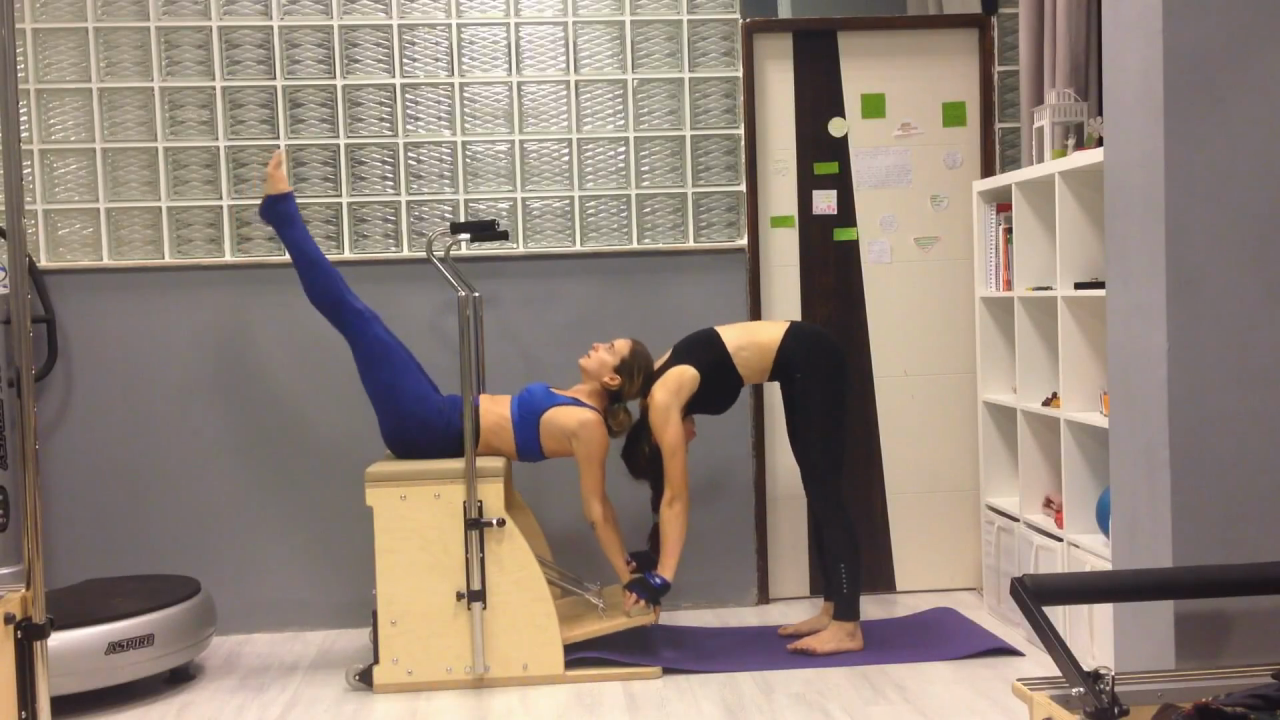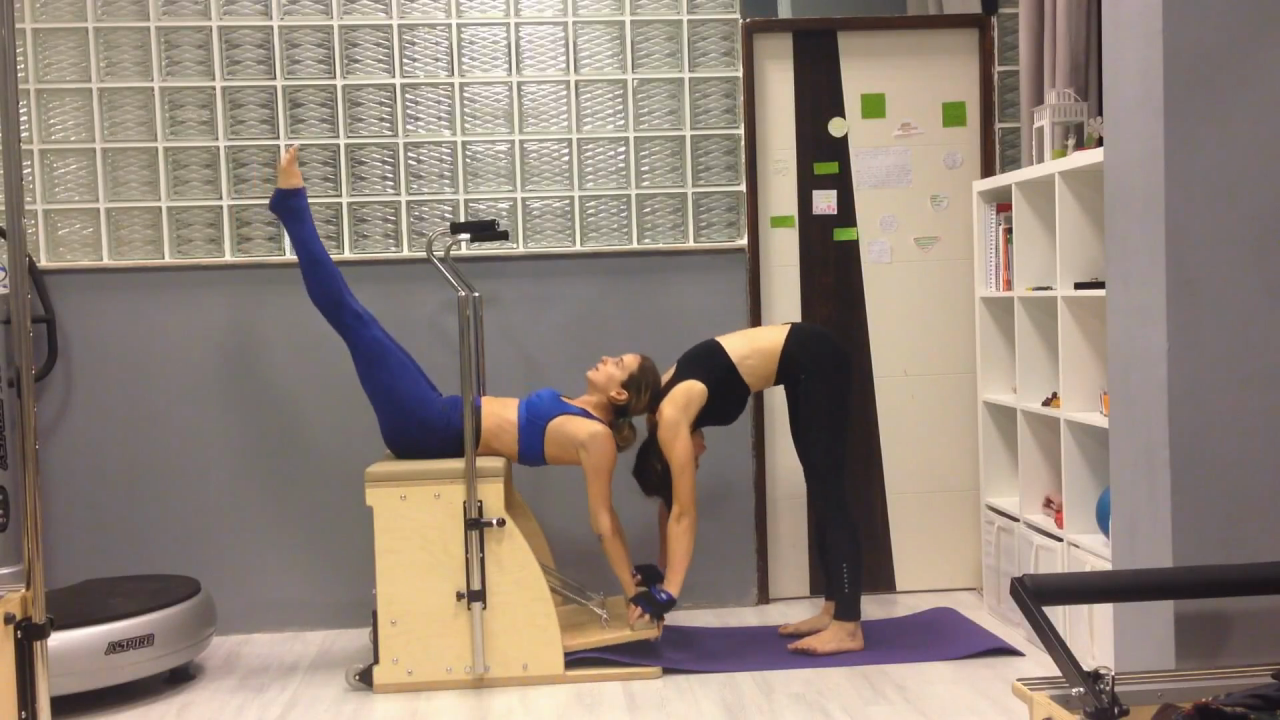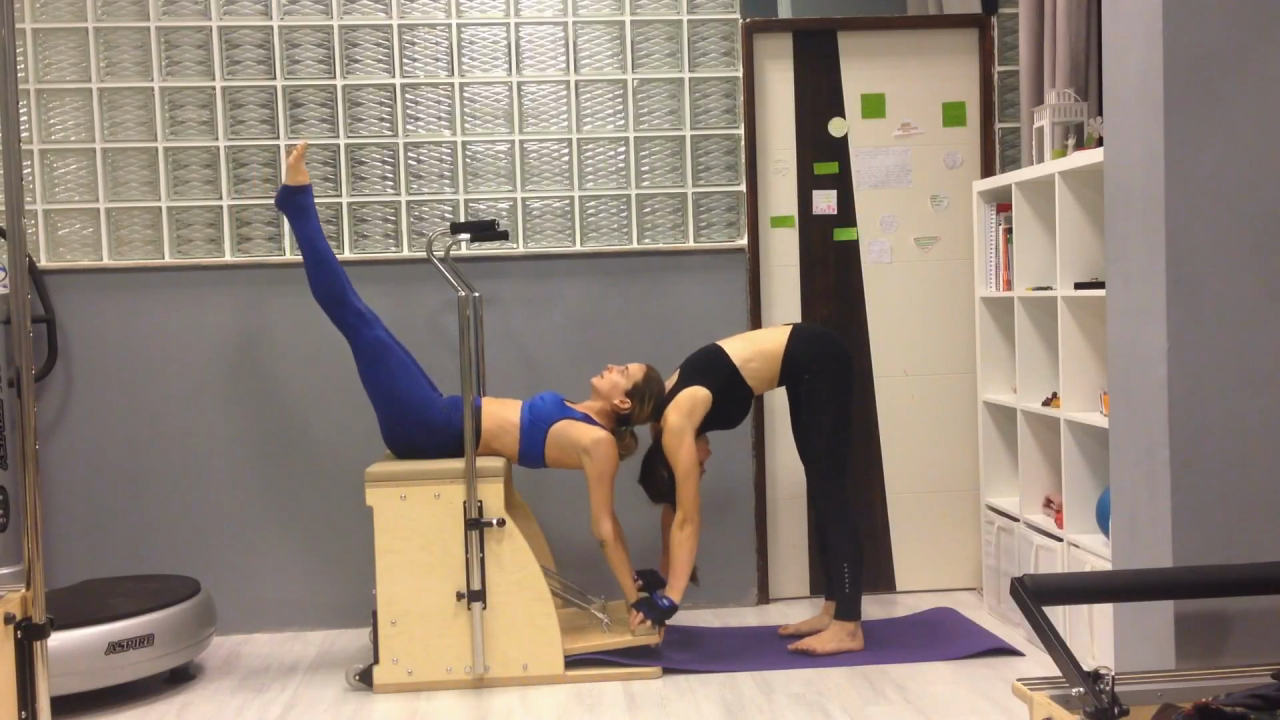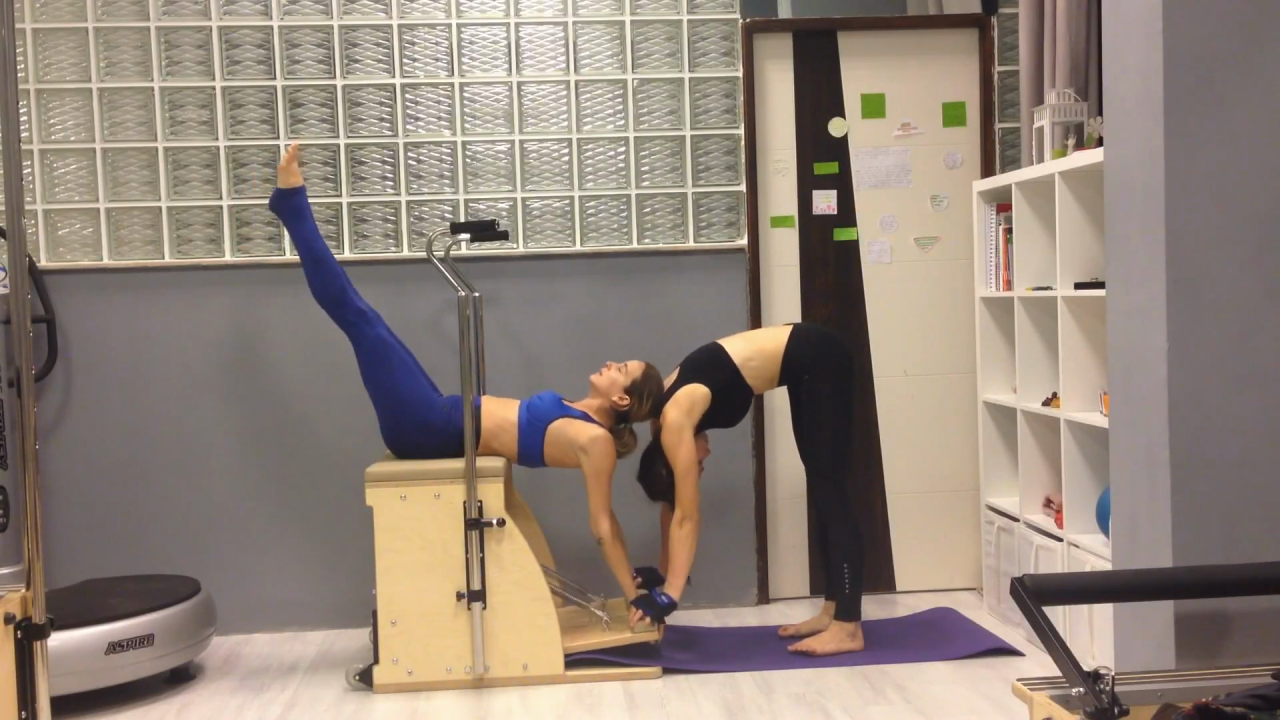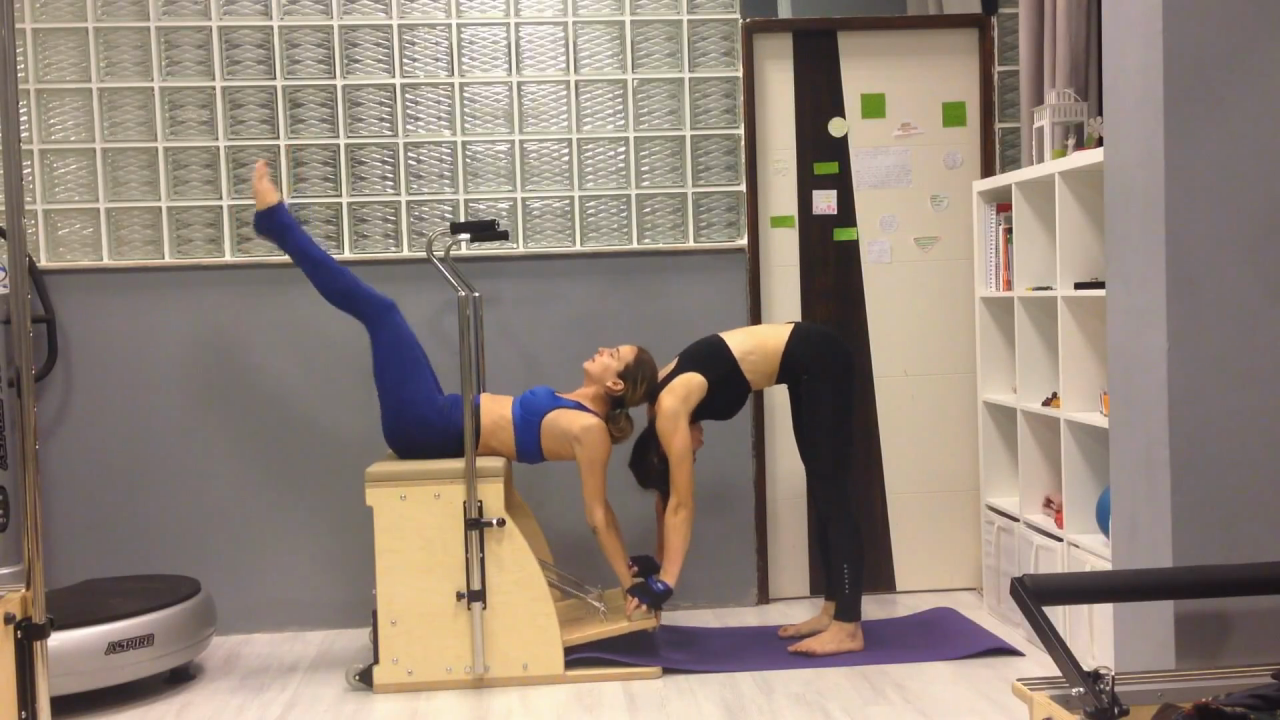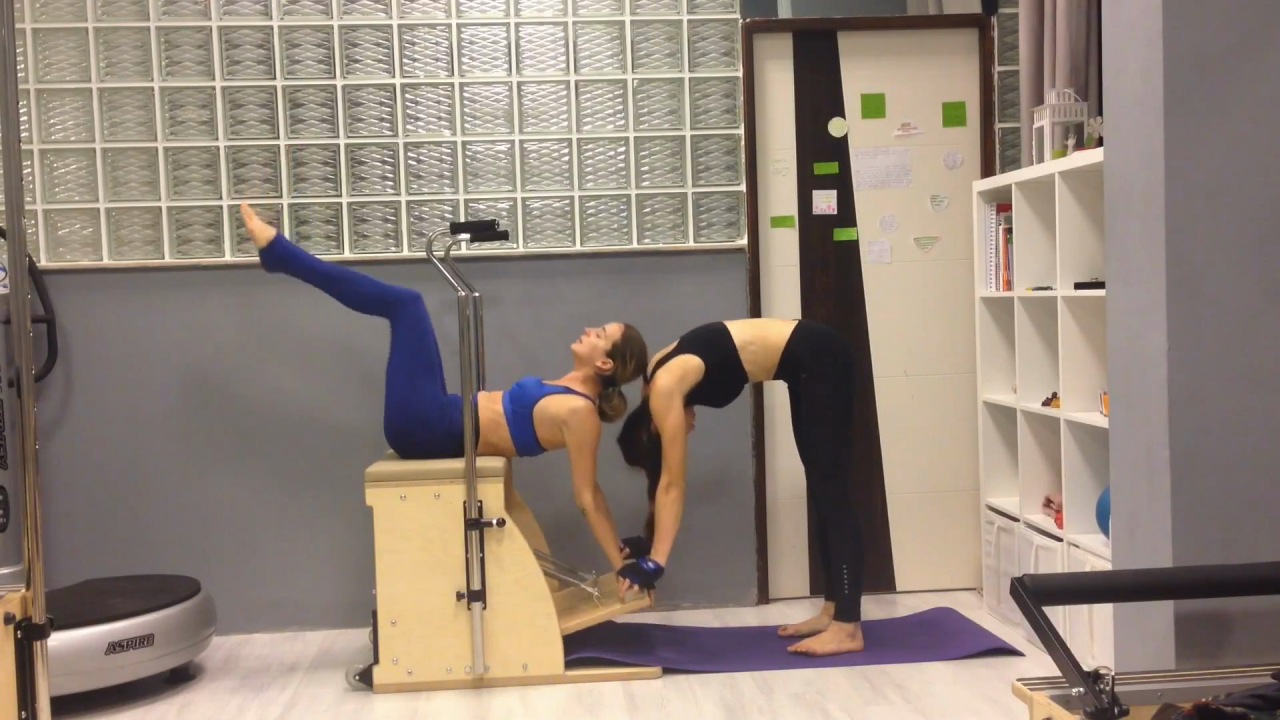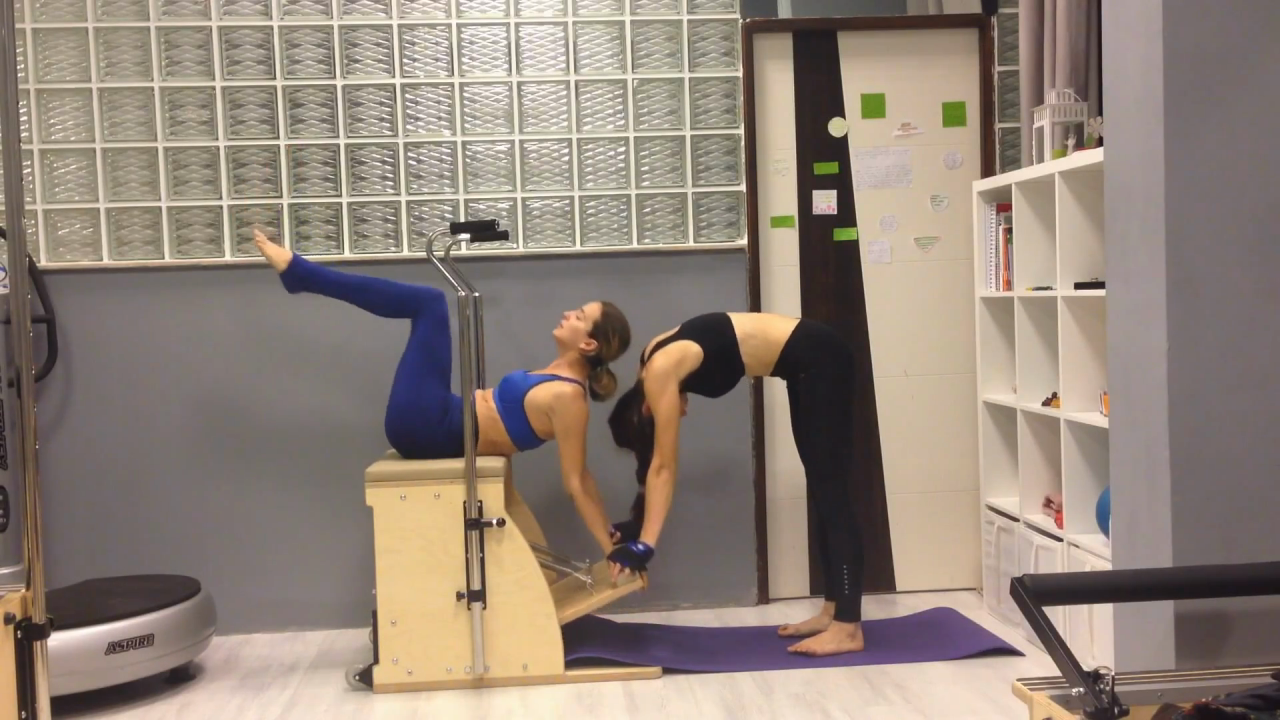
dt=0.2s
person 1, frame 1
left shoulder: (588, 425)
right shoulder: (576, 404)
left elbow: (597, 511)
left wrist: (630, 579)
left hip: (429, 432)
right hip: (443, 419)
left knee: (357, 323)
right knee: (359, 319)
left ankle: (282, 208)
person 1, frame 2
left shoulder: (595, 437)
right shoulder: (582, 413)
left elbow: (604, 523)
left wrist: (635, 593)
left hip: (433, 432)
right hip: (442, 419)
left knee: (355, 322)
right knee: (357, 320)
left ankle: (293, 203)
person 1, frame 3
left shoulder: (597, 442)
right shoulder: (583, 418)
left elbow: (605, 529)
left wrist: (637, 597)
left hip: (432, 432)
right hip: (443, 418)
left knee: (359, 322)
right knee: (359, 319)
left ankle: (300, 200)
person 1, frame 4
left shoulder: (595, 440)
right shoulder: (582, 417)
left elbow: (603, 526)
left wrist: (635, 596)
left hip: (431, 432)
right hip: (442, 420)
left knee: (360, 320)
right knee: (359, 316)
left ankle: (293, 203)
person 1, frame 5
left shoulder: (590, 429)
right shoulder: (576, 410)
left elbow: (598, 514)
left wrist: (630, 584)
left hip: (430, 430)
right hip: (440, 420)
left knee: (381, 312)
right knee: (379, 311)
left ankle: (277, 219)
person 1, frame 6
left shoulder: (580, 413)
right shoulder: (570, 394)
left elbow: (588, 497)
left wrist: (622, 565)
left hip: (427, 430)
right hip: (439, 422)
left knee: (407, 305)
right knee: (407, 305)
left ankle: (278, 249)
right ankle: (280, 250)
person 1, frame 7
left shoulder: (568, 398)
right shoulder: (560, 380)
left elbow: (577, 483)
left wrist: (613, 550)
left hip: (425, 430)
right hip: (437, 425)
left knee: (428, 304)
right knee: (430, 303)
left ankle: (297, 270)
right ankle: (298, 270)
person 2, frame 1
left shoulder: (662, 403)
right shoulder: (657, 393)
left elbow: (675, 498)
right elbow: (668, 493)
left wrist: (661, 577)
right wrist: (654, 555)
left hip: (813, 360)
right hip: (801, 363)
left knee: (824, 493)
right knee: (818, 492)
left ankle: (847, 627)
right ankle: (833, 612)
person 2, frame 2
left shoulder: (671, 419)
right shoulder: (664, 410)
left elbow: (683, 514)
right elbow: (672, 506)
left wrist: (668, 593)
right wrist: (662, 571)
left hip: (817, 361)
right hip: (805, 364)
left knee: (827, 493)
right knee: (821, 492)
left ankle: (848, 627)
right ankle: (834, 611)
person 2, frame 3
left shoulder: (676, 425)
right shoulder: (667, 416)
left elbow: (686, 519)
right elbow: (673, 509)
left wrist: (669, 599)
right wrist: (664, 579)
left hip: (820, 360)
right hip: (806, 363)
left knee: (828, 492)
right knee: (822, 492)
left ankle: (848, 628)
right ankle: (834, 611)
person 2, frame 4
left shoulder: (675, 422)
right shoulder: (666, 413)
left elbow: (685, 517)
right elbow: (672, 506)
left wrist: (668, 595)
right wrist: (663, 575)
left hip: (820, 362)
right hip: (807, 363)
left knee: (830, 493)
right knee: (821, 492)
left ankle: (848, 628)
right ankle: (834, 612)
person 2, frame 5
left shoulder: (670, 409)
right shoulder: (664, 399)
left elbow: (680, 505)
right elbow: (669, 496)
left wrist: (663, 583)
right wrist: (658, 562)
left hip: (821, 362)
right hip: (808, 363)
left knee: (831, 494)
right knee: (822, 492)
left ankle: (848, 629)
right ankle: (834, 612)
person 2, frame 6
left shoulder: (664, 388)
right shoulder: (660, 379)
left elbow: (672, 485)
right elbow: (665, 479)
left wrist: (653, 562)
right wrist: (649, 542)
left hip: (820, 360)
right hip: (808, 363)
left knee: (830, 493)
right knee: (821, 492)
left ankle: (848, 628)
right ankle: (833, 612)
person 2, frame 7
left shoulder: (660, 372)
right shoulder: (655, 363)
left elbow: (663, 467)
right elbow: (658, 463)
left wrist: (644, 545)
right wrist: (638, 526)
left hip: (820, 360)
right hip: (807, 363)
left knee: (830, 493)
right knee: (822, 492)
left ankle: (848, 628)
right ankle: (834, 612)
